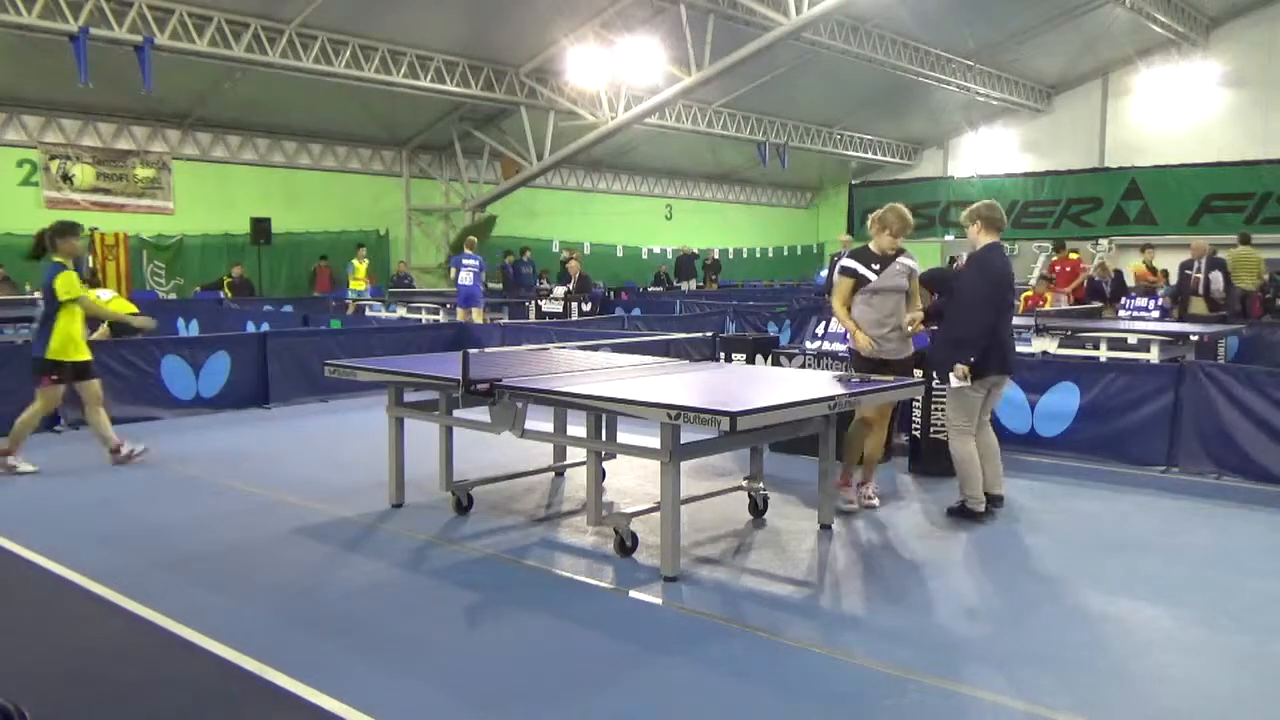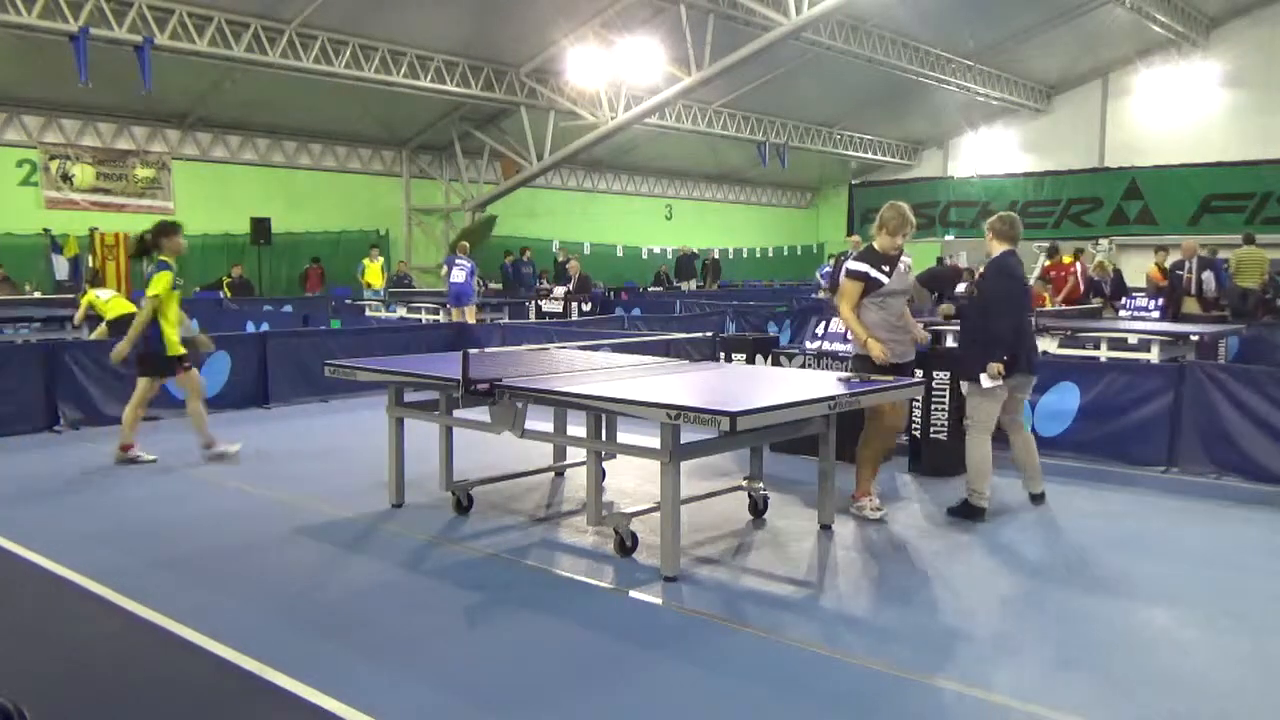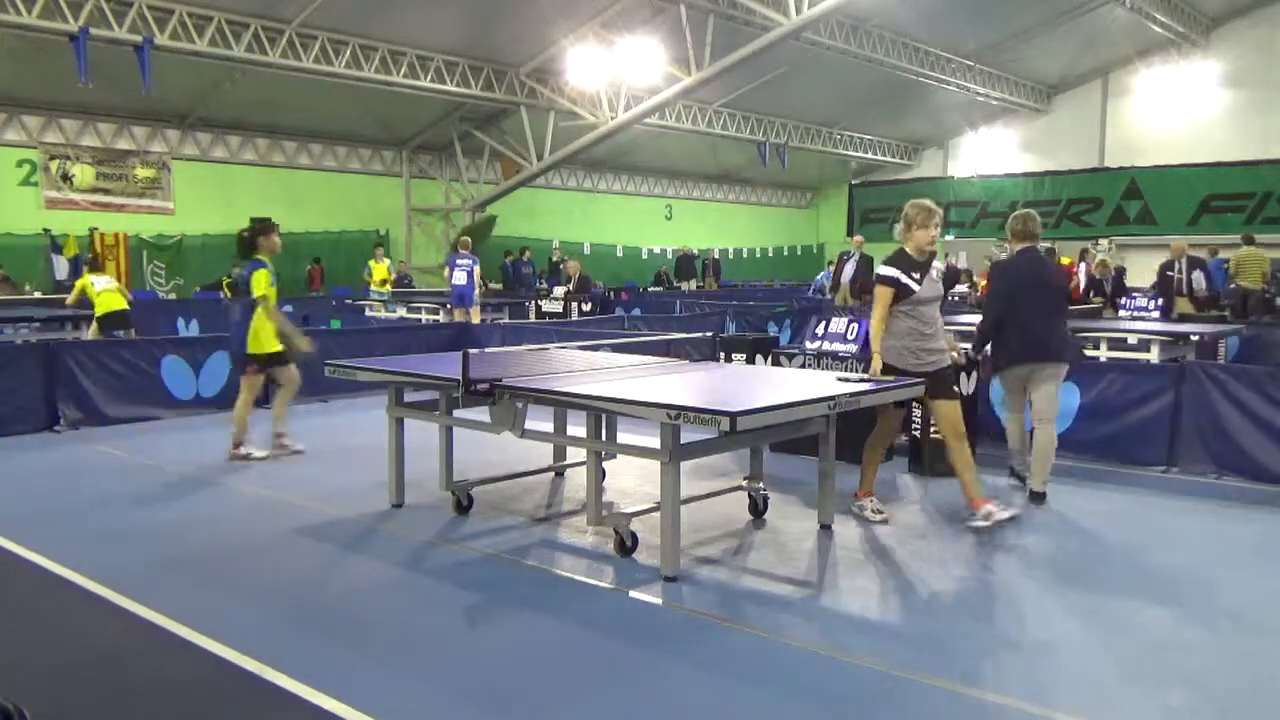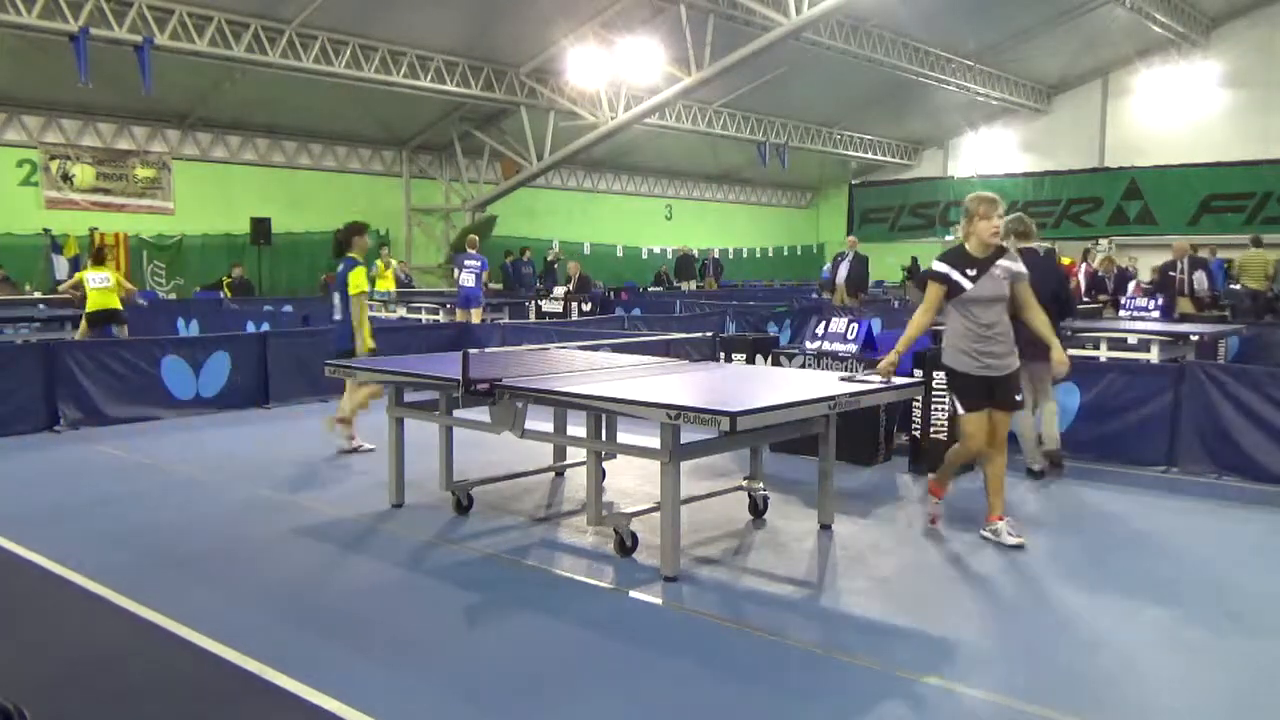
dt=0.4s
person 1, frame 1
left shoulder: (907, 261)
right shoulder: (854, 260)
left elbow: (914, 301)
right elbow: (838, 304)
left wrist: (916, 318)
right wrist: (856, 333)
left hip: (899, 352)
right hip: (865, 350)
left knee: (883, 419)
right knee: (865, 417)
left ankle: (867, 481)
right ankle: (845, 481)
person 1, frame 2
left shoulder: (903, 261)
right shoulder: (861, 262)
right elbow: (845, 309)
left wrist: (914, 328)
right wrist: (868, 341)
left hip: (904, 355)
right hip: (873, 356)
left knee: (897, 425)
right knee: (878, 423)
left ankle: (866, 476)
right ankle: (861, 495)
person 1, frame 3
left shoulder: (935, 264)
right shoulder: (892, 266)
right elbow: (879, 316)
left wrist: (948, 344)
right wrist: (877, 355)
left hip: (936, 362)
right hip: (900, 364)
left knee: (956, 433)
right knee: (886, 430)
left ankle: (980, 507)
right ankle: (864, 496)
person 1, frame 4
left shoulder: (1009, 261)
right shoulder: (948, 263)
left elbow: (1030, 309)
right elbow: (926, 312)
left wrist: (1055, 346)
right wrist: (898, 350)
left hip: (1004, 365)
right hip: (963, 365)
left knee: (997, 443)
right knee: (973, 445)
left ankle: (995, 520)
right ankle: (936, 484)
person 2, frame 1
left shoulder: (979, 261)
right shoulder: (1000, 262)
left elbow: (975, 314)
left wrist: (965, 358)
left hip: (976, 363)
right hip: (998, 360)
left knee: (961, 433)
right knee: (981, 426)
left ankle: (974, 503)
right ankle: (994, 491)
person 2, frame 2
left shoulder: (998, 268)
right shoulder: (1013, 267)
left elbow: (1001, 315)
left wrist: (996, 357)
right wrist: (958, 313)
left hip: (998, 363)
right hip: (1022, 361)
left knee: (978, 430)
right knee: (1017, 426)
left ankle: (977, 500)
right ankle: (1035, 488)
person 2, frame 3
left shoulder: (1003, 269)
right shoulder: (1055, 269)
left elbow: (992, 314)
right elbow: (1063, 309)
left wrist: (977, 347)
left hip: (1014, 352)
right hip: (1052, 352)
left knee: (1014, 413)
right knee: (1045, 421)
left ankle: (1021, 468)
right ankle: (1037, 486)
person 2, frame 4
right shoulder: (1051, 266)
right elbow: (1068, 309)
left hip: (1014, 346)
right hip: (1044, 345)
left knee: (1023, 407)
right knee: (1045, 398)
left ankle: (1035, 463)
right ankle: (1052, 447)
person 3, frame 1
left shoulder: (63, 270)
right shoulder: (62, 273)
right elbow: (91, 308)
right wrist: (131, 320)
left hip: (74, 349)
right hip: (54, 351)
left knee: (95, 399)
right knee: (45, 405)
left ankle: (117, 449)
person 3, frame 2
left shoulder: (163, 268)
right shoulder: (164, 271)
right elbow: (147, 310)
left wrist: (196, 335)
right wrist: (127, 341)
left hip: (151, 343)
right hip: (164, 344)
left knee: (142, 397)
right knee: (196, 392)
left ankle: (126, 448)
right ankle: (209, 446)
person 3, frame 3
left shoulder: (262, 267)
right shoulder: (259, 269)
right elbow: (270, 310)
right wrist: (296, 336)
left hip: (269, 341)
right hip: (255, 341)
left knee: (292, 381)
right knee: (249, 394)
left ankle: (278, 435)
right ankle: (238, 446)
person 3, frame 4
left shoulder: (344, 265)
right shoulder: (356, 267)
right elbow: (356, 307)
right wrist: (361, 340)
left hip: (345, 337)
right hip: (354, 339)
left knee: (354, 388)
right knee: (377, 385)
left ankle: (349, 437)
right ankle: (343, 418)
